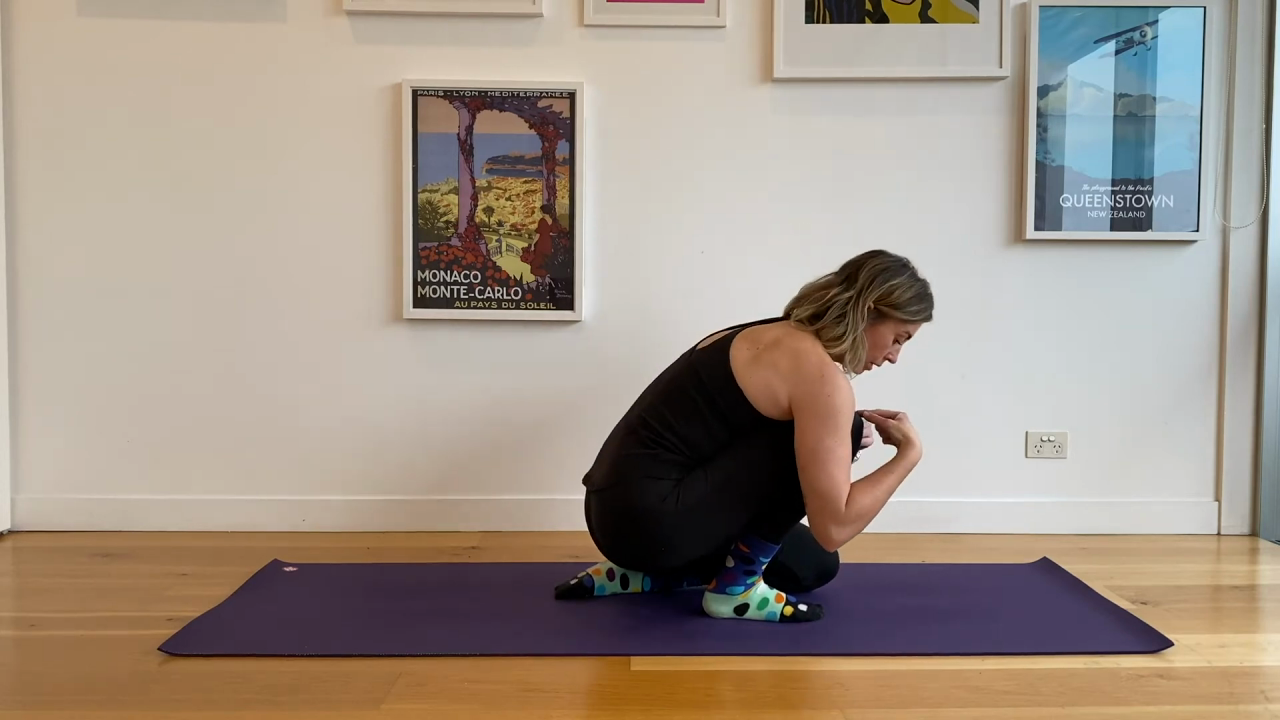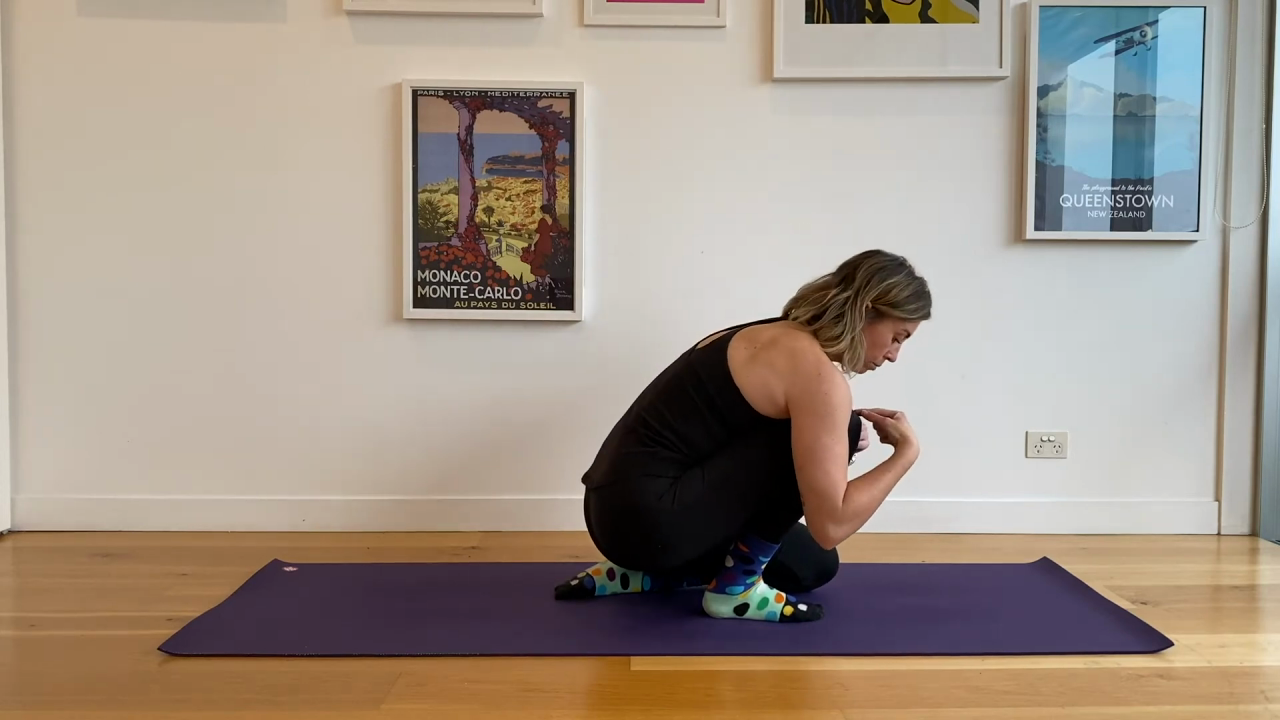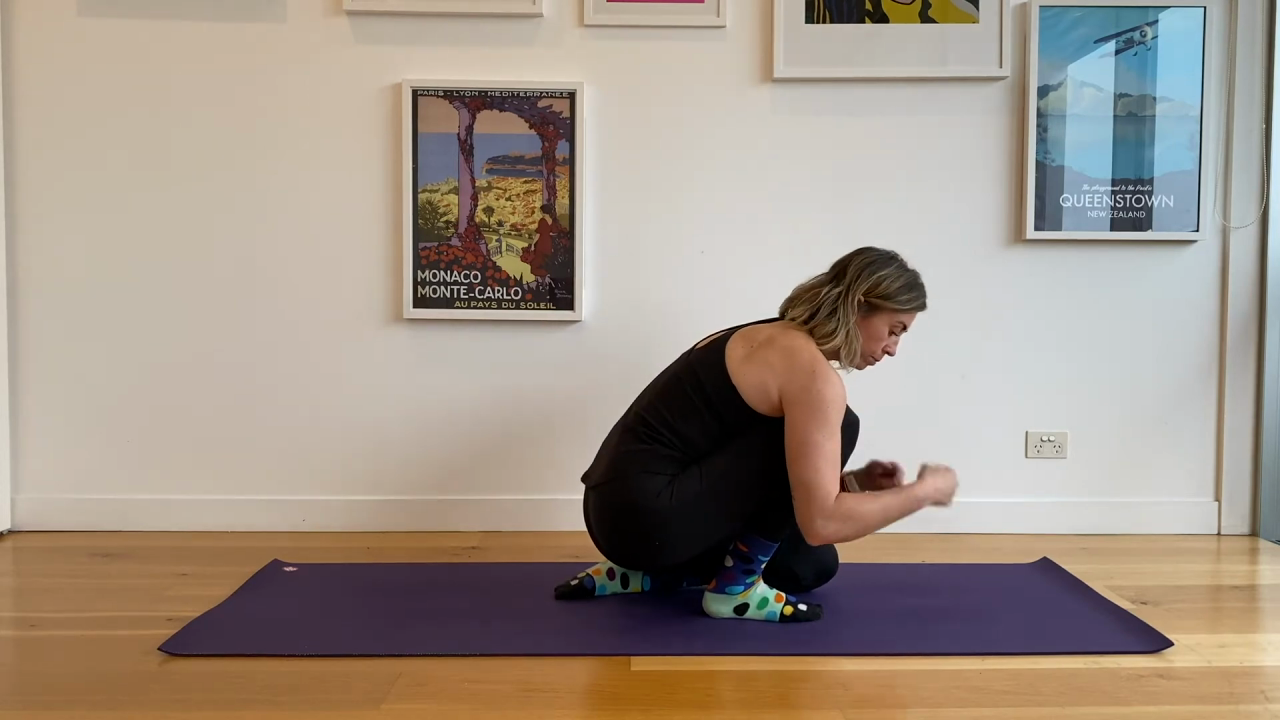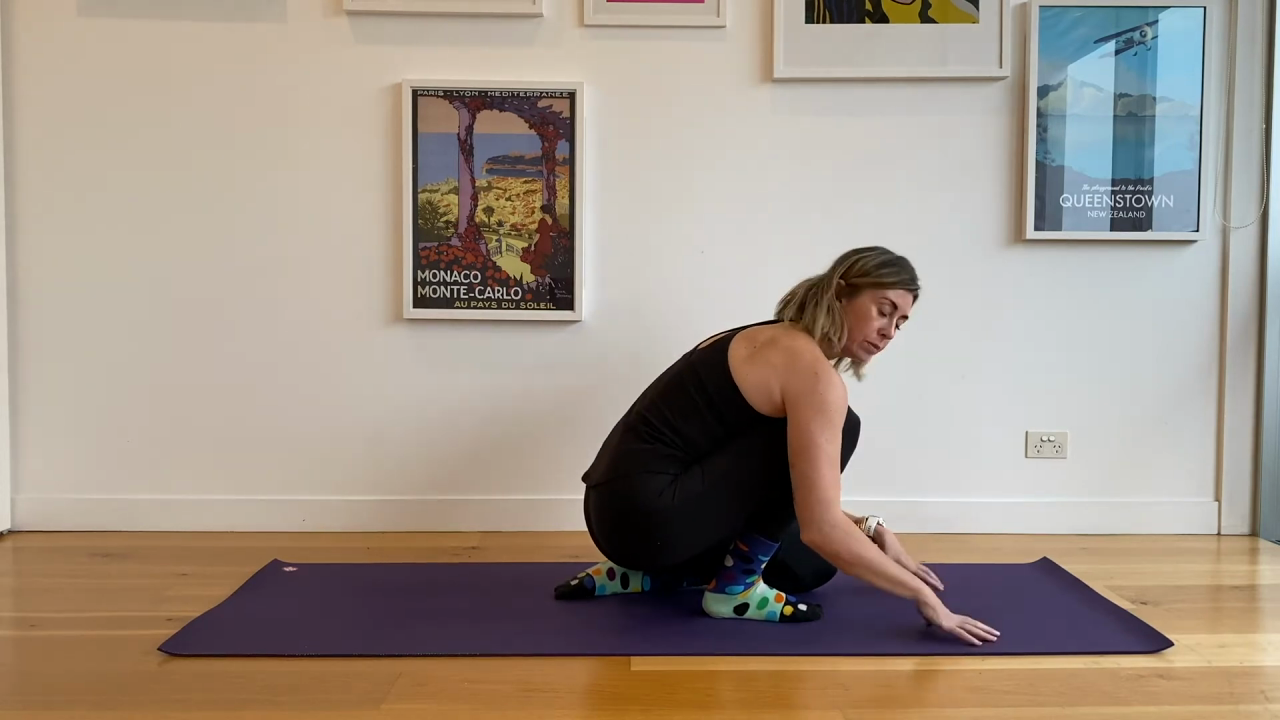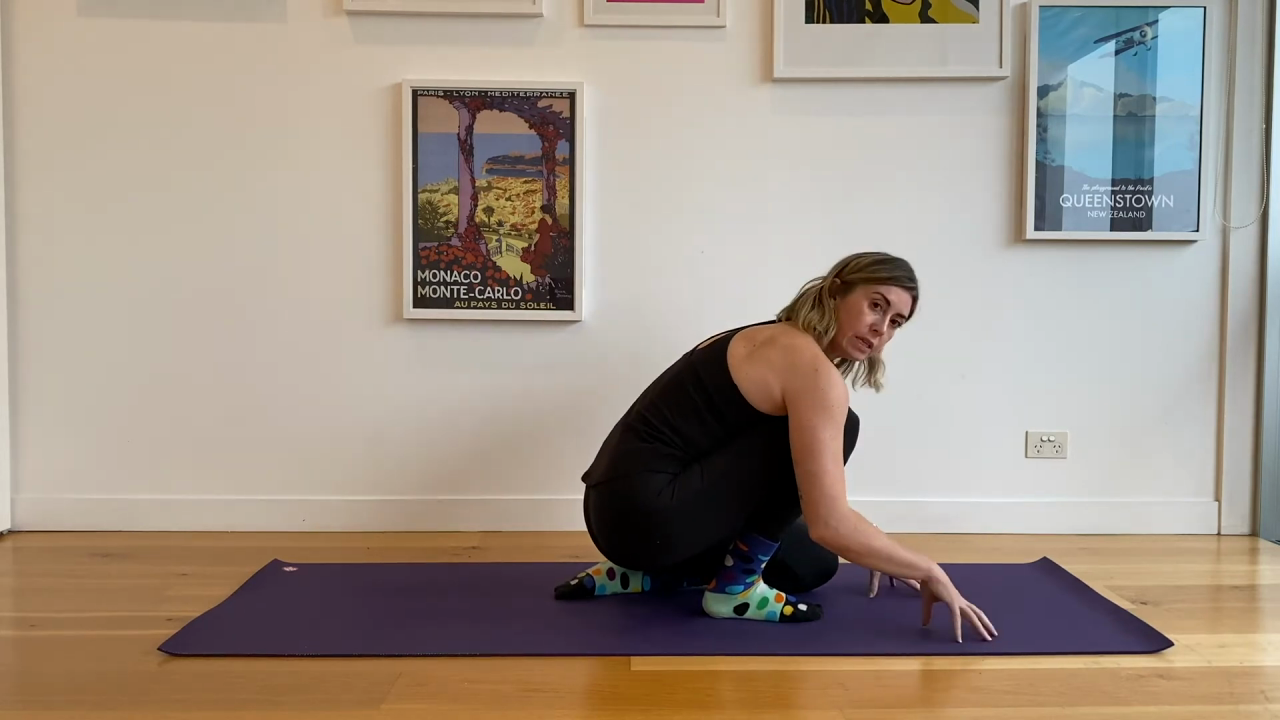
dt=0.3s
person 1, frame 1
left shoulder: (773, 338)
right shoulder: (820, 375)
right elbow: (833, 526)
left wrist: (840, 440)
right wrist: (910, 453)
right hip: (648, 517)
left knee: (813, 566)
left ankle: (637, 576)
right ankle: (736, 587)
person 1, frame 2
left shoulder: (774, 339)
right shoulder: (817, 374)
right elbow: (830, 524)
left wrist: (834, 446)
right wrist: (906, 451)
right hip: (647, 516)
left knee: (813, 566)
right knee: (843, 431)
left ankle: (641, 574)
right ankle: (735, 585)
person 1, frame 3
left shoulder: (774, 341)
right shoulder: (814, 373)
right elbow: (821, 523)
left wrist: (854, 484)
right wrist: (925, 491)
left hip: (626, 504)
right hip: (644, 514)
left knee: (811, 566)
right knee: (836, 428)
left ankle: (639, 577)
right ankle: (734, 587)
person 1, frame 4
left shoulder: (776, 343)
right shoulder: (813, 372)
right elbow: (820, 529)
left wrist: (870, 530)
right wrist: (925, 598)
left hip: (628, 504)
right hip: (646, 514)
left knee: (809, 567)
right knee: (837, 429)
left ankle: (641, 575)
right ankle: (734, 586)
person 1, frame 5
left shoulder: (777, 343)
right shoulder: (812, 369)
left elbow: (809, 500)
right elbow: (828, 522)
left wrist: (878, 550)
right wrist: (929, 572)
left hip: (627, 503)
right hip: (646, 512)
left knee: (812, 565)
right knee: (836, 430)
left ankle: (638, 576)
right ankle: (736, 587)
